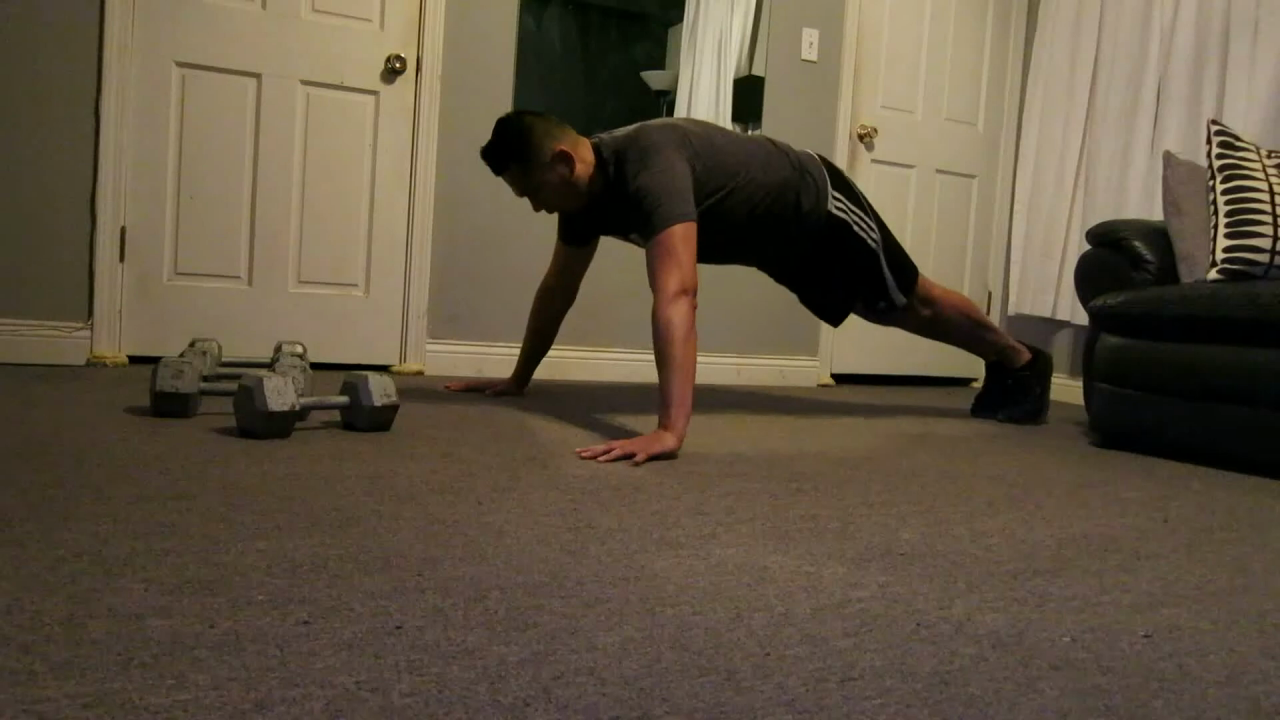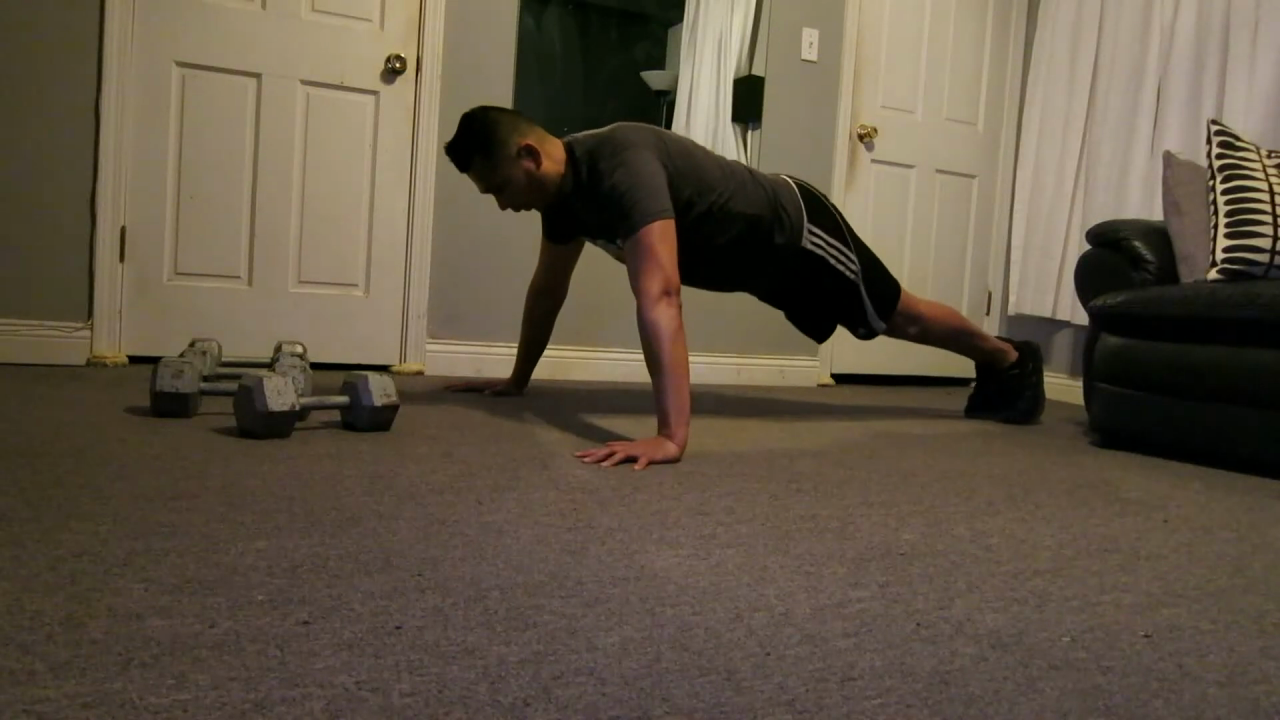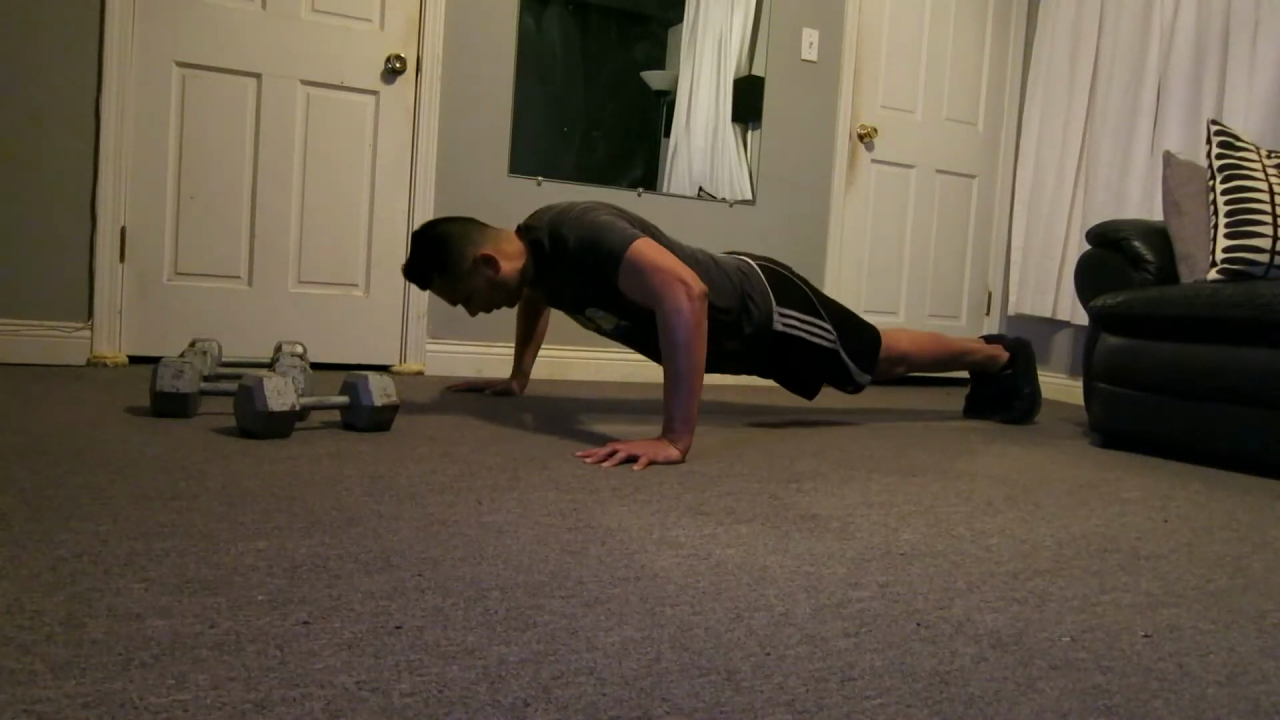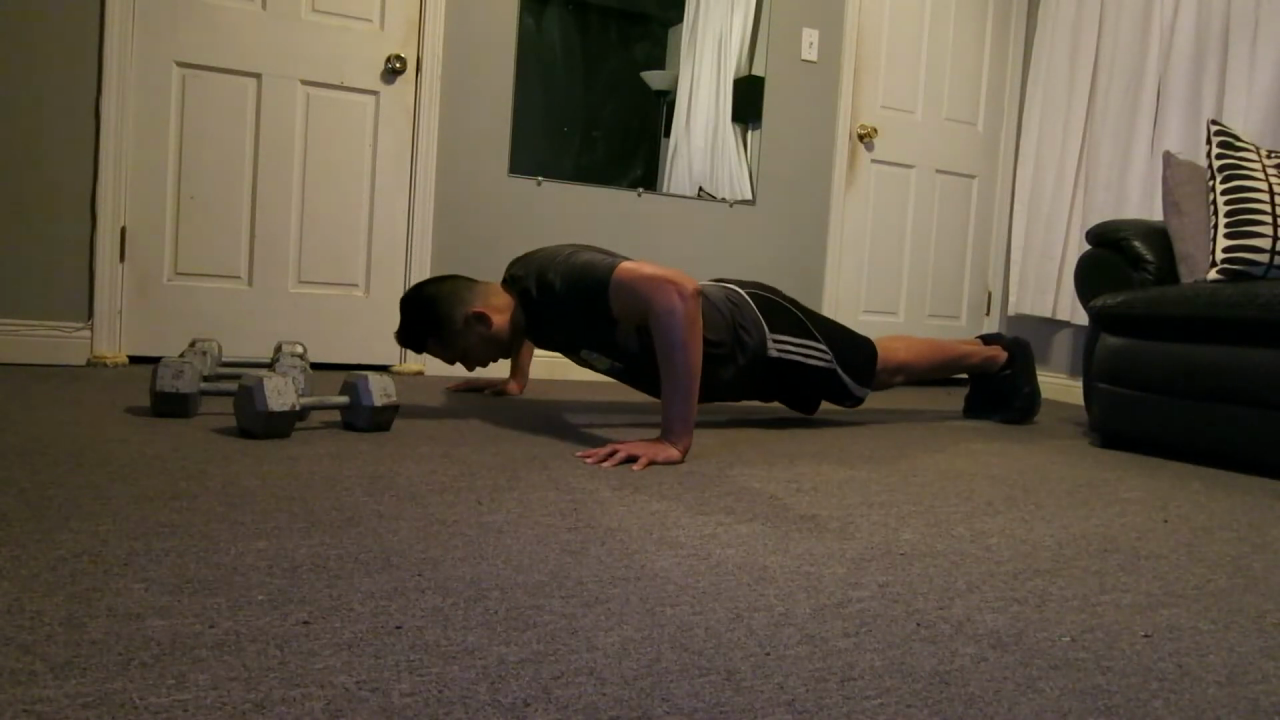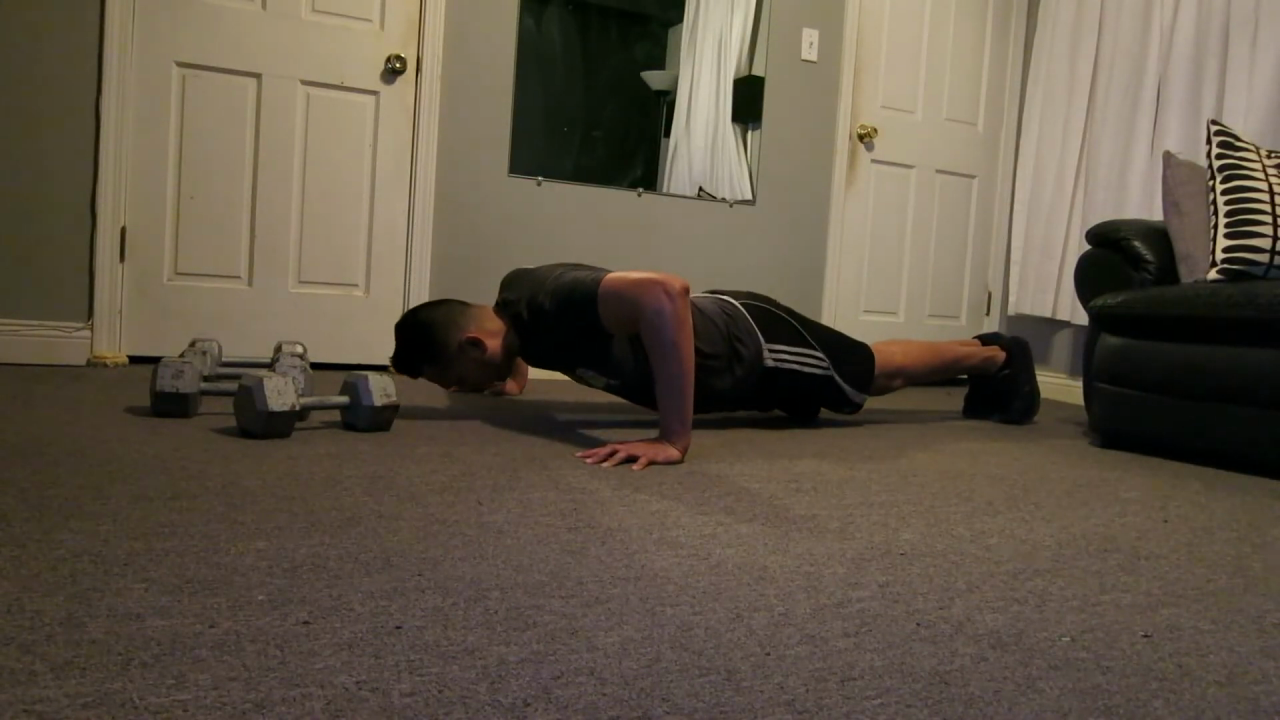
dt=1s
person 1, frame 1
left shoulder: (649, 167)
right shoulder: (589, 184)
left elbow: (675, 294)
right elbow: (559, 285)
left wrist: (669, 430)
right wrist: (517, 379)
left hip: (817, 204)
right hip: (777, 236)
left knee: (913, 303)
right knee: (894, 316)
left ankle: (1022, 363)
right ankle: (1001, 368)
person 1, frame 2
left shoulder: (621, 165)
right shoulder: (564, 185)
left elbow: (659, 297)
right elbow: (548, 286)
left wrist: (672, 436)
right wrist: (517, 380)
left hip: (794, 230)
right hip: (756, 255)
left knee: (900, 318)
right knee: (891, 326)
left ankle: (1011, 360)
right ankle: (995, 366)
person 1, frame 3
left shoulder: (581, 239)
right shoulder: (534, 245)
left elbow: (685, 295)
right elbow: (538, 296)
left wrist: (675, 438)
right wrist: (518, 377)
left hip: (762, 308)
right hip: (736, 309)
left knee: (883, 357)
right knee: (879, 359)
left ankle: (1002, 358)
right ankle: (991, 357)
person 1, frame 4
left shoulder: (565, 282)
right shoulder: (520, 282)
left elbow: (677, 293)
left wrist: (674, 439)
right wrist: (516, 378)
left hip: (754, 332)
right hip: (730, 322)
left knee: (881, 367)
right knee: (877, 367)
left ankle: (1001, 358)
right ankle: (990, 355)
person 1, frame 5
left shoulder: (555, 305)
right shoulder: (514, 297)
left elbow: (664, 292)
left wrist: (674, 438)
right wrist: (515, 378)
left hip: (750, 343)
right hip: (724, 331)
left knee: (881, 371)
right knee: (875, 373)
left ankle: (1000, 357)
right ankle: (986, 355)
